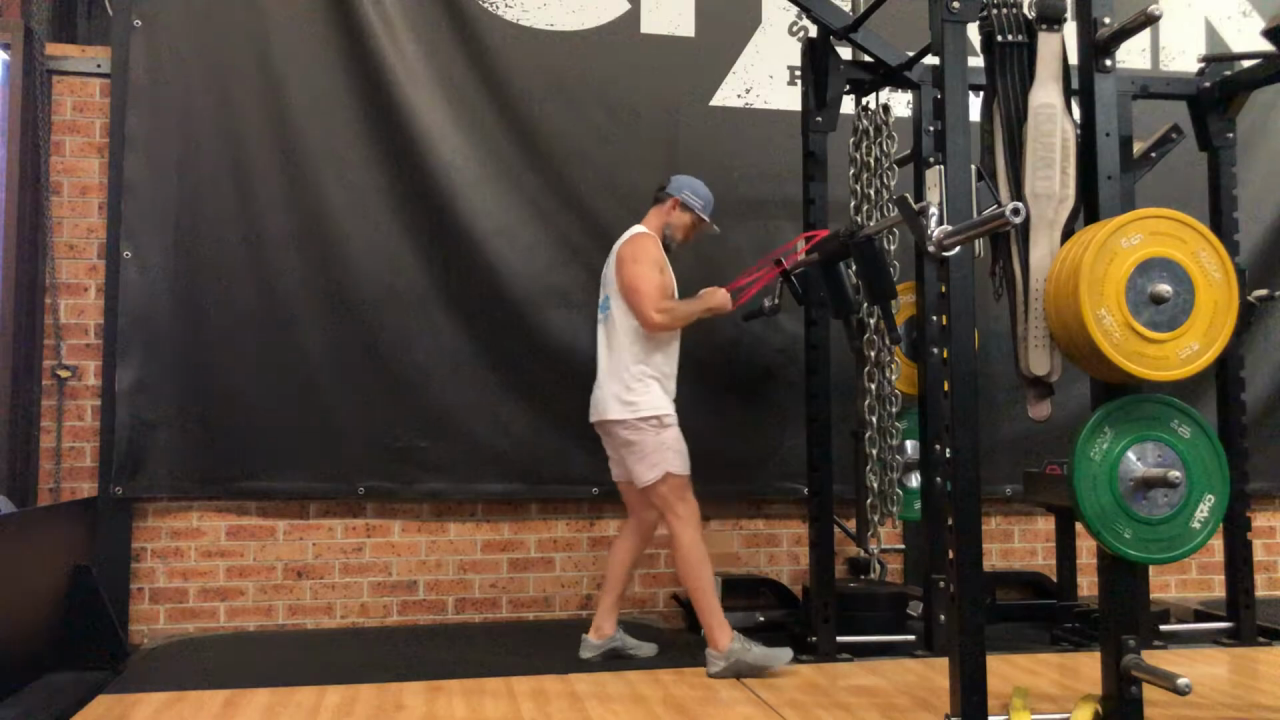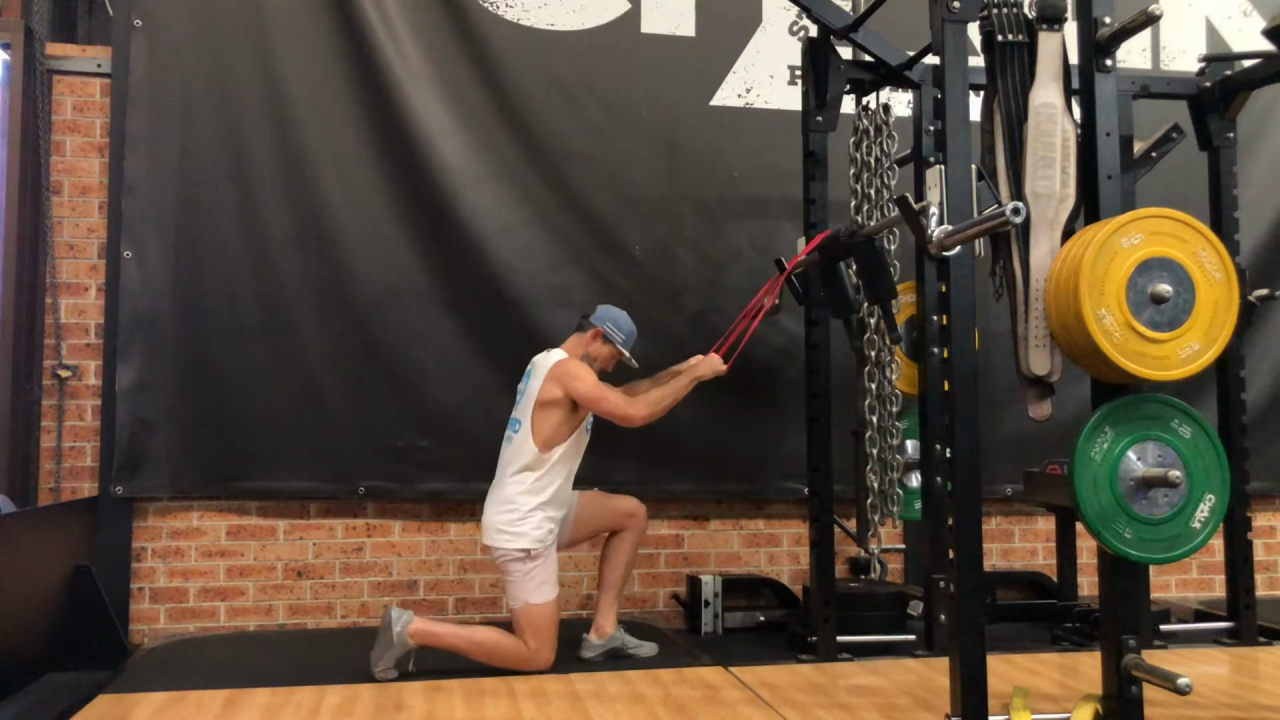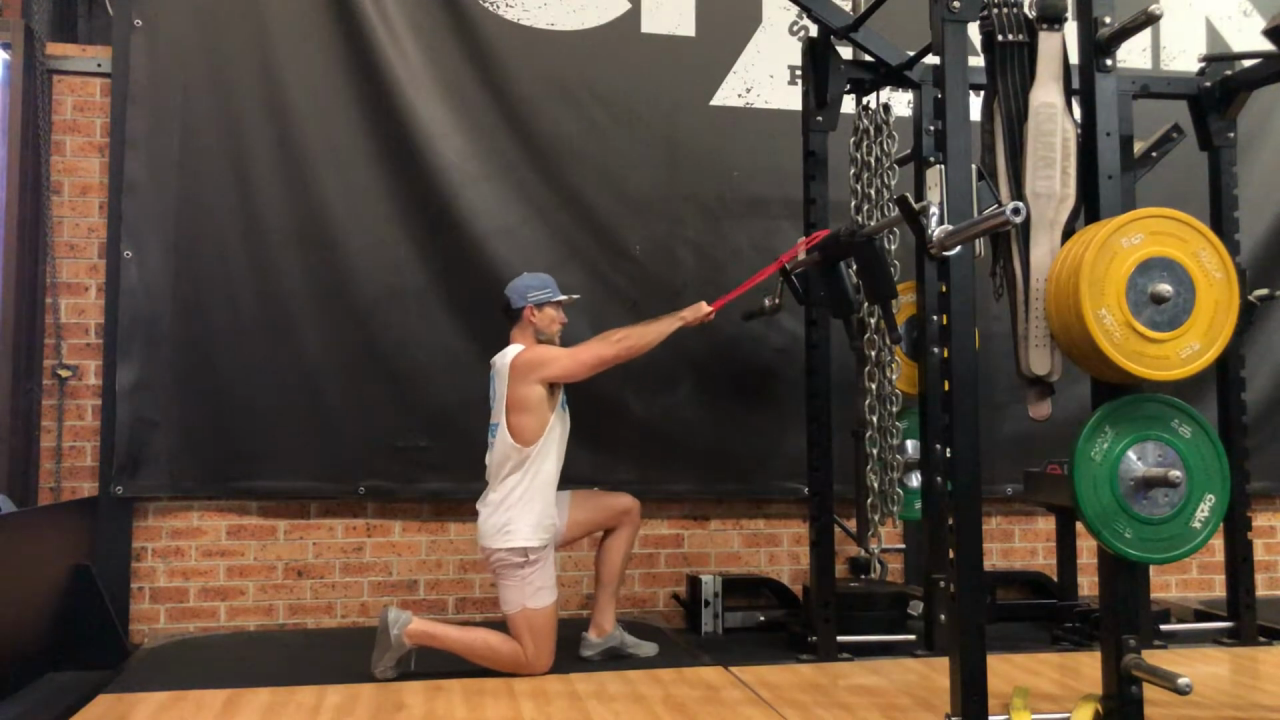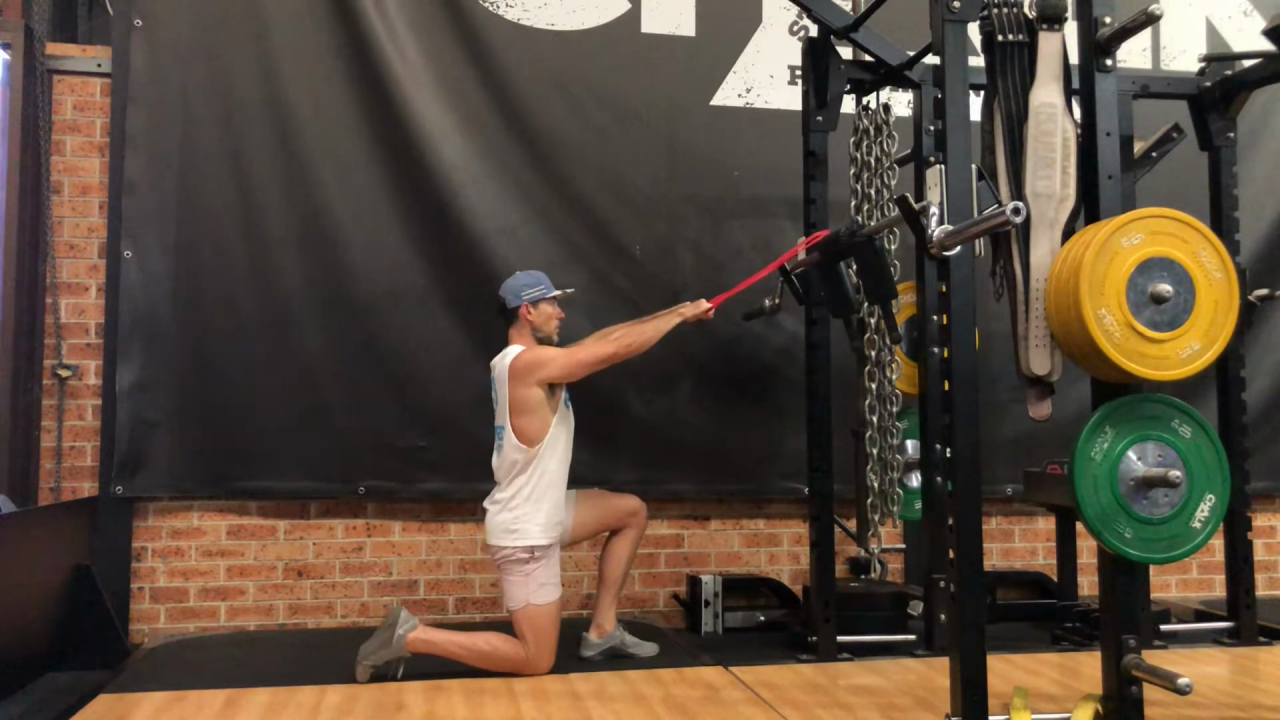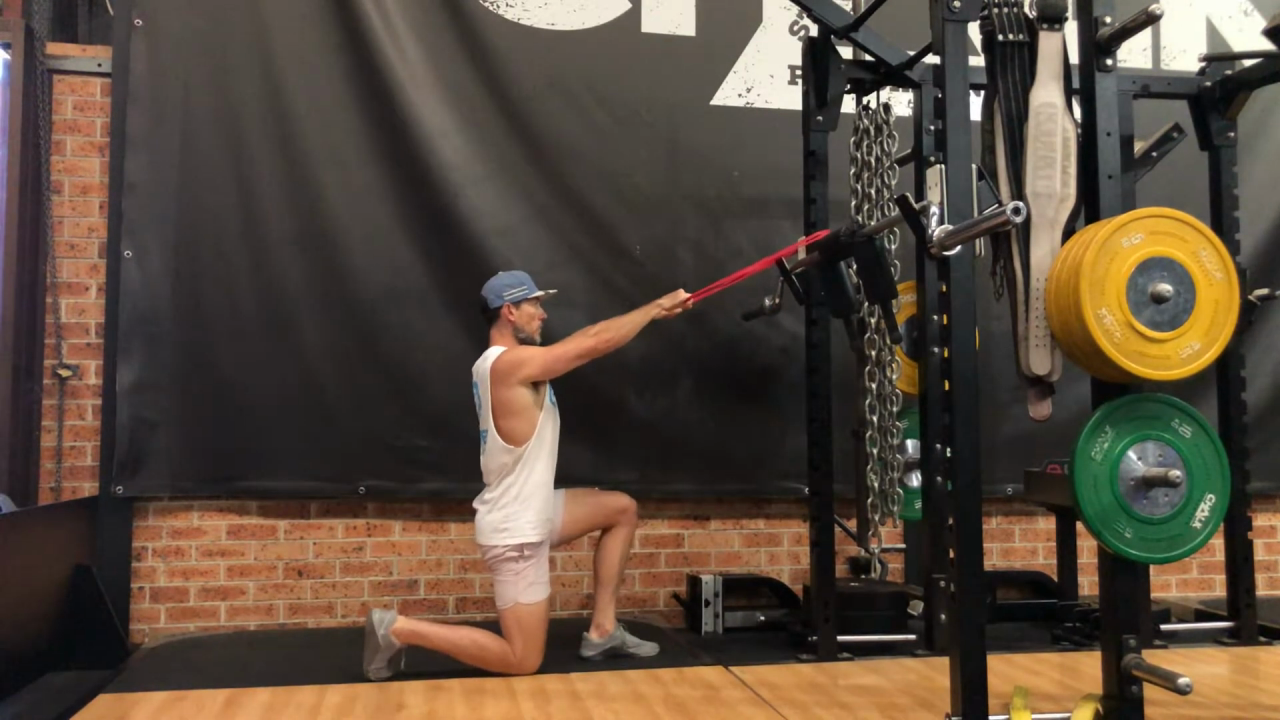
dt=1s
person 1, frame 1
left shoulder: (631, 249)
right shoulder: (641, 242)
right elbow: (656, 317)
left wrist: (705, 307)
right wrist: (707, 302)
left hip: (624, 405)
right hip: (637, 406)
left knee: (643, 518)
right knee: (684, 517)
left ankle: (602, 632)
right ankle: (725, 646)
person 1, frame 2
left shoulder: (552, 364)
right shoulder: (566, 370)
left elbow: (622, 396)
right elbow: (633, 414)
left wrist: (679, 369)
right wrist: (695, 375)
left hip: (536, 513)
right hip: (522, 531)
left knee: (632, 514)
right knee: (537, 657)
left ankle: (603, 633)
right ankle: (411, 629)
person 1, frame 3
left shoulder: (521, 360)
right shoulder: (530, 362)
left elbow: (602, 342)
right elbow: (617, 350)
left wrist: (675, 318)
right wrist: (682, 318)
left hip: (531, 514)
right hip: (517, 533)
left knee: (625, 510)
right knee: (534, 661)
left ankle: (602, 632)
right ankle: (409, 629)
person 1, frame 4
left shoulder: (520, 360)
right shoulder: (530, 363)
left elbow: (603, 337)
right elbow: (619, 347)
left wrist: (673, 312)
right wrist: (681, 314)
left hip: (537, 514)
right hip: (524, 532)
left knee: (632, 512)
right knee: (536, 661)
left ankle: (601, 631)
right ankle: (411, 636)
person 1, frame 5
left shoulder: (503, 362)
right shoulder: (512, 363)
left elbow: (580, 338)
right elbow: (597, 342)
left wrist: (654, 311)
right wrist: (659, 306)
left hip: (529, 514)
right hip: (514, 531)
left knee: (622, 509)
right knee: (523, 661)
left ankle: (602, 631)
right ankle: (397, 630)
